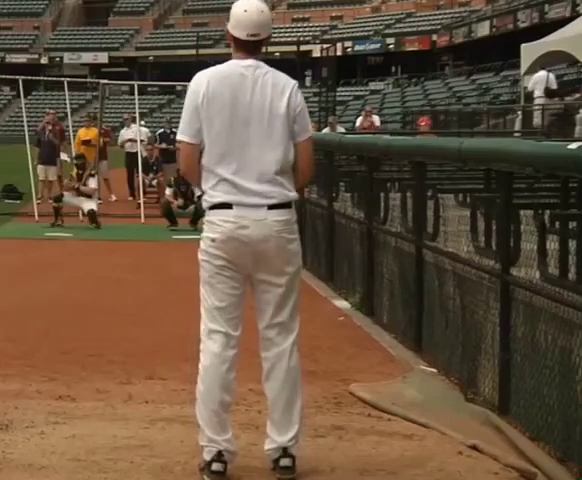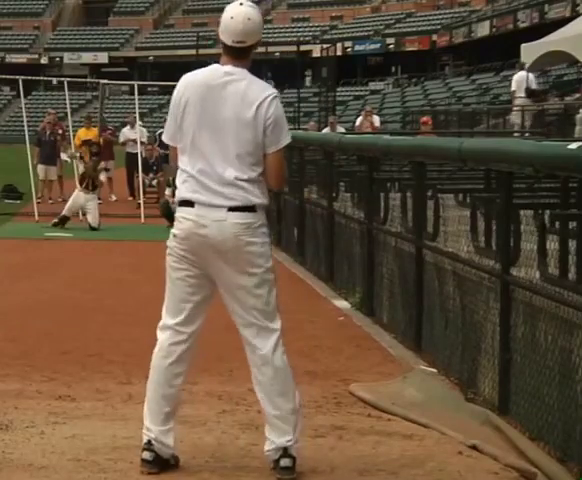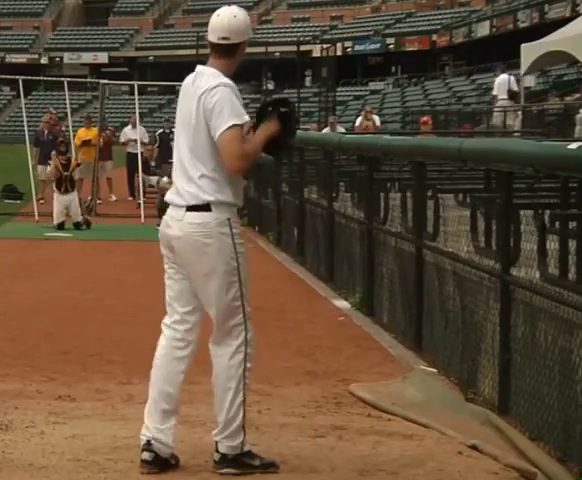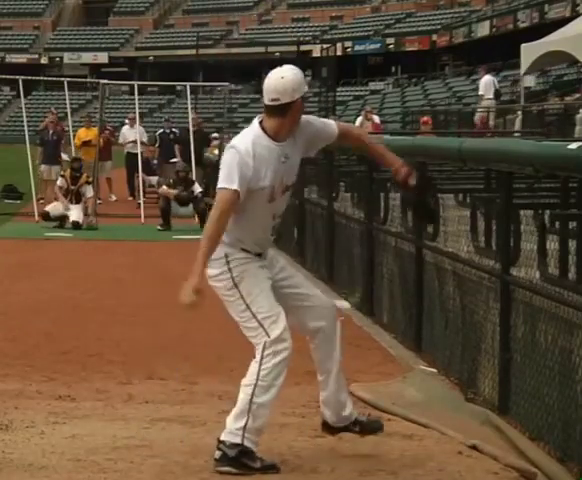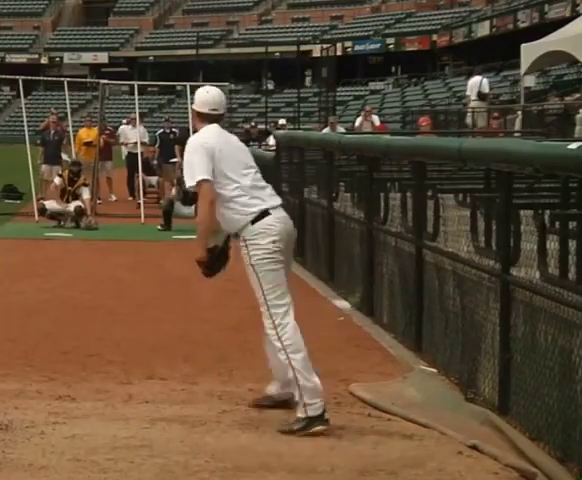
dt=1s
person 1, frame 1
left shoulder: (204, 82)
right shoulder: (287, 87)
left elbow: (188, 165)
right elbow: (305, 170)
left hip: (223, 222)
right hip: (277, 223)
left knee: (218, 340)
right knee: (279, 340)
person 1, frame 2
left shoulder: (186, 85)
right shoulder: (263, 96)
right elbow: (275, 180)
left hip: (190, 221)
right hip: (241, 225)
left knee: (173, 334)
right knee: (264, 338)
person 1, frame 3
left shoulder: (194, 83)
right shoulder: (220, 90)
right elbow: (234, 162)
left wrist: (259, 135)
right wrist: (266, 131)
left hip: (178, 220)
right hip: (210, 222)
left knee: (178, 332)
right knee: (230, 335)
left ankle: (156, 440)
person 1, frame 4
left shoulder: (305, 130)
right shoulder: (245, 151)
left elbow: (348, 133)
right elbow: (218, 216)
left wrist: (392, 162)
right wrist: (196, 273)
left hip: (262, 255)
right hip: (230, 259)
left knee: (322, 318)
right knee: (276, 344)
left ankle: (338, 413)
right ankle: (235, 447)
person 1, frame 5
left shoulder: (199, 142)
right shoulder: (232, 142)
left elbow: (206, 195)
left wrist: (201, 244)
right wrist: (217, 216)
left hip: (257, 232)
right hip: (278, 221)
left knee: (278, 322)
right knee: (274, 313)
left ankle: (312, 410)
right ankle: (283, 390)
